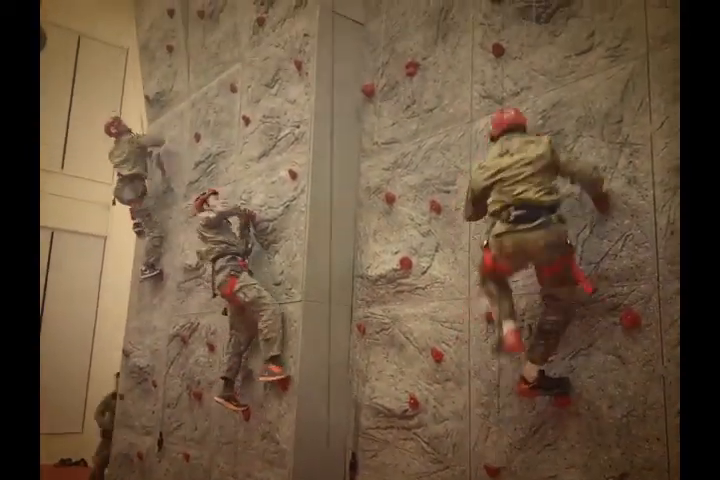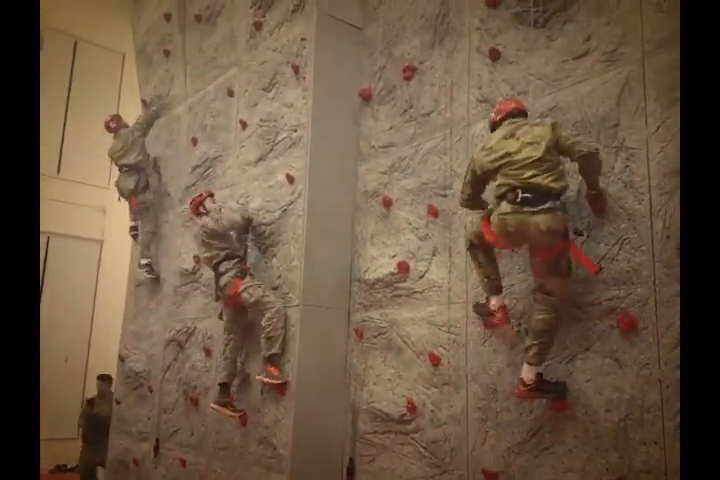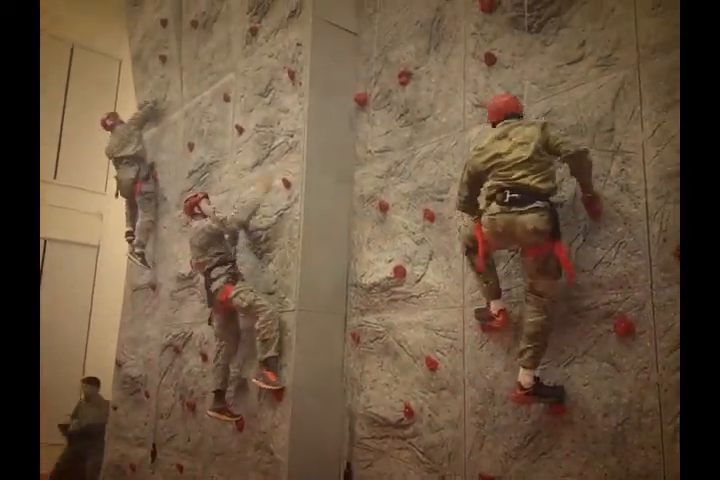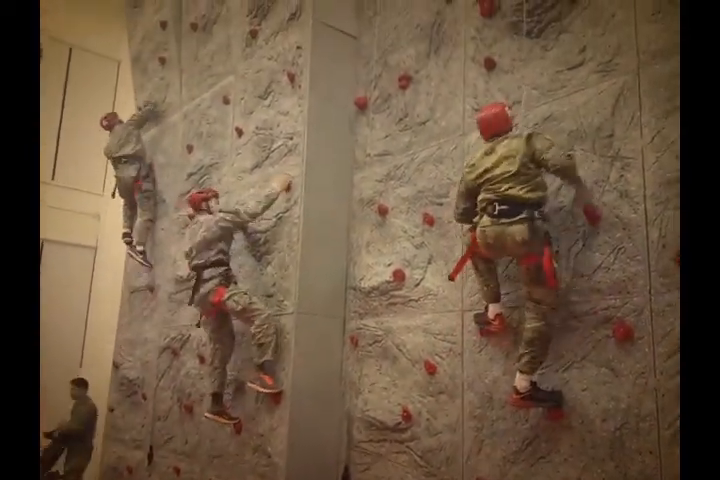
dt=0.2s
person 1, frame 1
left shoulder: (484, 165)
right shoulder: (543, 145)
left elbow: (471, 212)
right elbow: (584, 175)
right wrist: (599, 193)
left hip: (507, 238)
right hip: (547, 232)
left knee: (491, 276)
right knee: (557, 304)
left ankle: (510, 330)
right ankle: (531, 376)
person 1, frame 2
left shoulder: (487, 149)
right shoulder: (547, 130)
left elbow: (467, 199)
right elbow: (587, 154)
left wrist: (490, 208)
right wrist: (593, 188)
left hip: (508, 218)
right hip: (549, 219)
left knee: (475, 237)
right knee: (546, 300)
left ankle: (495, 306)
right ankle: (530, 378)
person 1, frame 3
left shoulder: (481, 150)
right shoulder: (539, 130)
left elbow: (464, 201)
right elbow: (576, 154)
right wrist: (587, 191)
left hip: (498, 220)
right hip: (537, 220)
left knee: (471, 237)
right knee: (539, 300)
left ankle: (496, 309)
right ankle: (527, 382)
person 1, frame 4
left shoulder: (474, 165)
right shoulder: (527, 142)
left elbow: (462, 213)
right elbow: (562, 165)
right wrist: (582, 191)
left hip: (491, 232)
right hip: (529, 229)
left knee: (478, 239)
right knee: (539, 307)
left ankle: (493, 311)
right ankle: (523, 386)
person 2, frame 1
left shoulder: (222, 228)
right shoulder: (206, 219)
left elbow: (245, 250)
right elbow: (226, 210)
left wrist: (246, 225)
right wrist: (241, 211)
left hip: (230, 278)
right hip: (232, 273)
left knee: (240, 334)
right knee: (269, 307)
left ankle: (227, 390)
right ankle: (272, 364)
person 2, frame 2
left shoulder: (210, 231)
right shoulder: (207, 224)
left elbow: (238, 250)
right elbow: (235, 221)
left wrist: (244, 228)
right wrist: (239, 214)
left hip: (227, 283)
right hip: (234, 277)
left knee: (233, 338)
right knee: (274, 308)
left ankle: (223, 396)
right ankle: (270, 366)
person 2, frame 3
left shoulder: (199, 233)
right shoulder: (207, 225)
right elbow: (240, 221)
left wrist: (235, 234)
left hip: (215, 287)
right hip: (226, 283)
left knee: (227, 343)
right knee: (267, 313)
left ankle: (218, 402)
right ankle: (266, 370)
person 2, frame 4
left shoulder: (193, 229)
right shoulder: (216, 220)
right elbow: (252, 211)
left wrist: (232, 232)
right wrist: (277, 187)
left hip: (205, 290)
right hip: (217, 285)
left knee: (221, 345)
right knee: (262, 317)
left ankle: (216, 405)
right ankle: (262, 373)
person 3, frame 1
left shoulder: (113, 151)
right shoulder: (135, 139)
right elbow: (157, 141)
left wrist: (150, 156)
right wrist: (155, 157)
left hip: (121, 190)
right hip: (134, 189)
right knee: (154, 230)
left ankle: (136, 222)
right ankle: (149, 267)
person 3, frame 2
left shoulder: (112, 149)
right shoulder: (134, 131)
right elbow: (154, 113)
left wrist: (150, 162)
right wrist: (154, 105)
left hip: (123, 182)
right hip: (137, 181)
left knee: (135, 204)
right knee: (148, 223)
left ankle: (134, 225)
right ankle: (145, 260)
person 3, frame 3
left shoulder: (109, 146)
right shoulder: (130, 125)
right elbow: (150, 111)
right wrist: (147, 106)
left hip: (122, 175)
right hip: (137, 171)
left knee: (131, 203)
right knee: (146, 213)
left ankle: (130, 231)
right ankle: (138, 248)
person 3, frame 4
left shoulder: (109, 144)
right shoulder: (128, 125)
right elbow: (150, 112)
right wrist: (148, 105)
left hip: (121, 174)
right hip: (137, 170)
left knee: (129, 205)
right knee: (145, 212)
left ankle: (127, 231)
right ankle: (138, 247)
